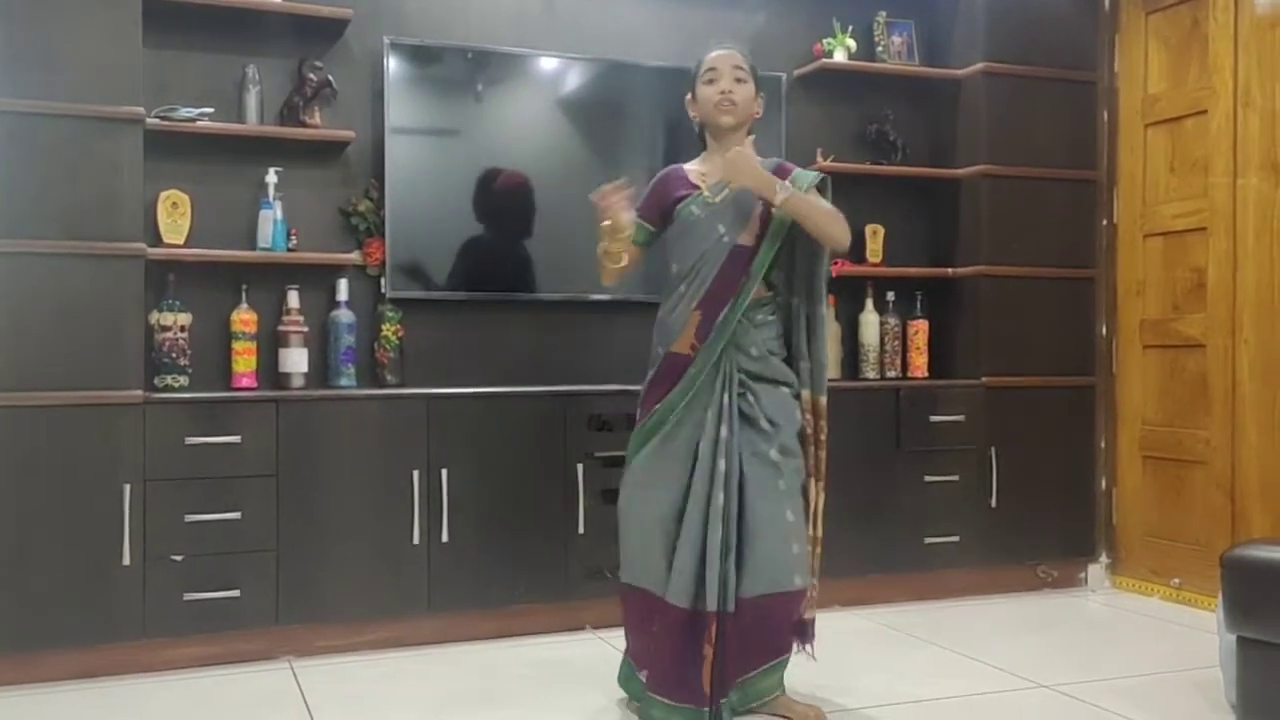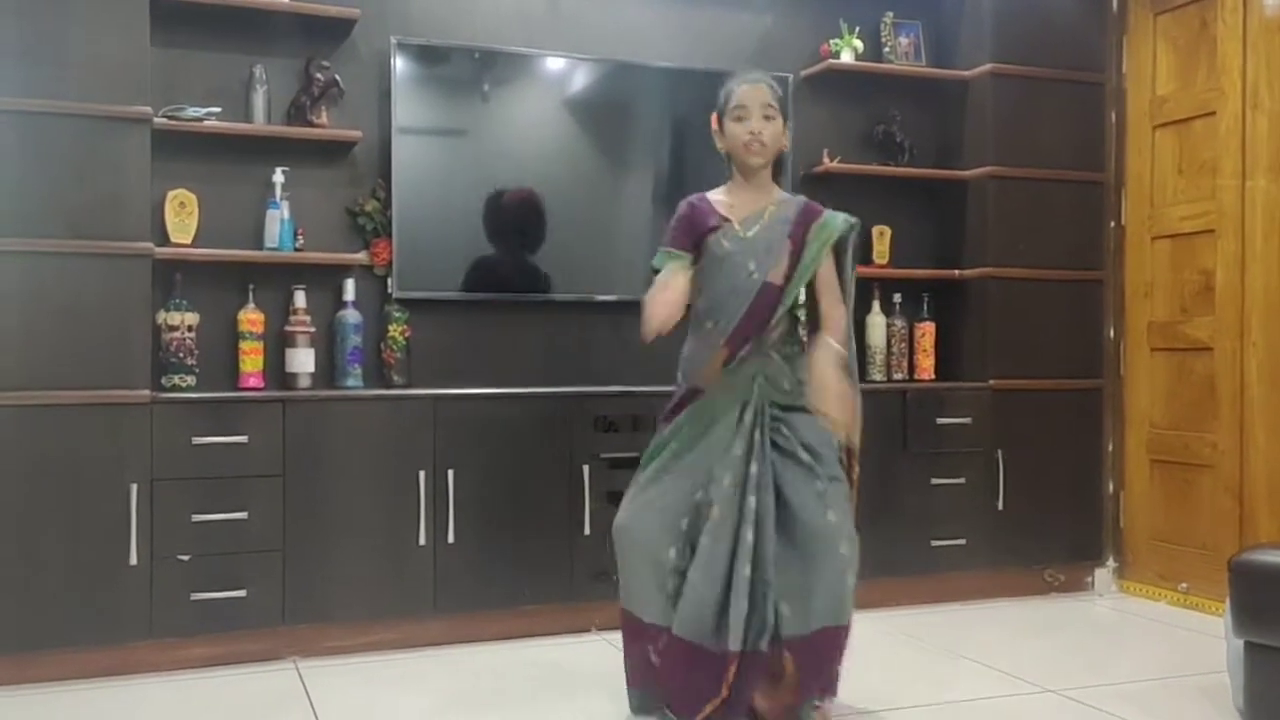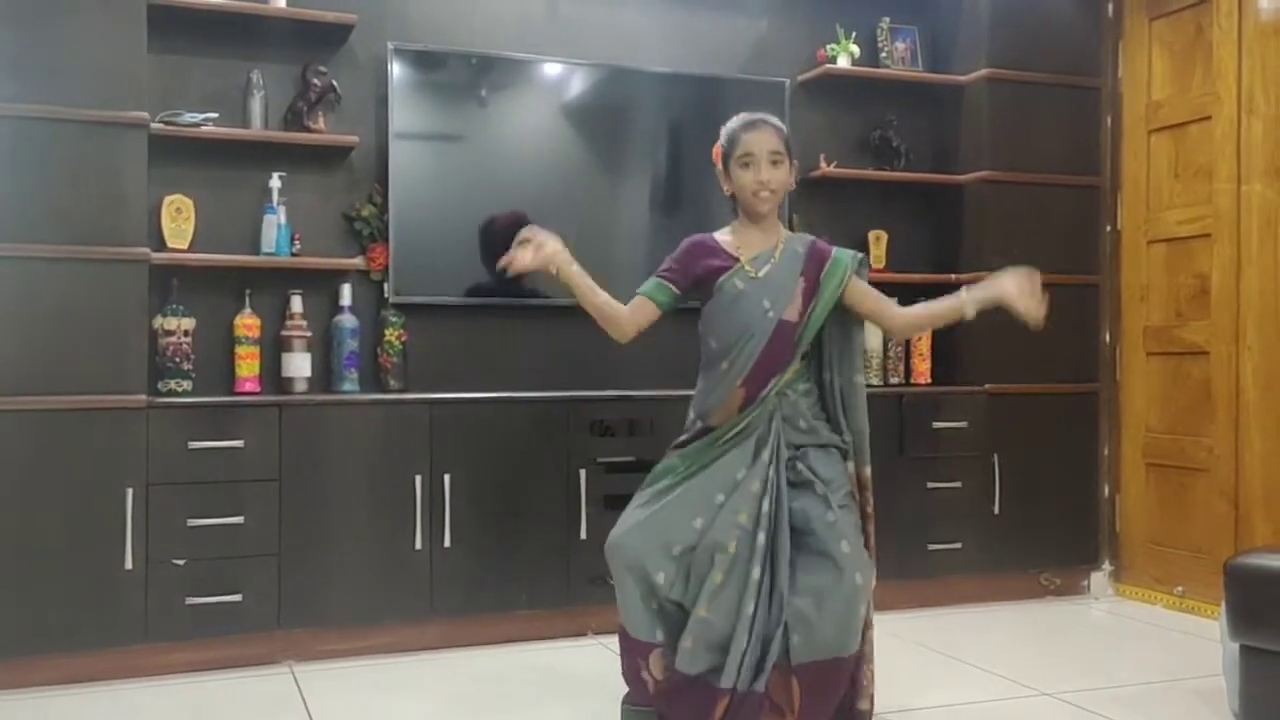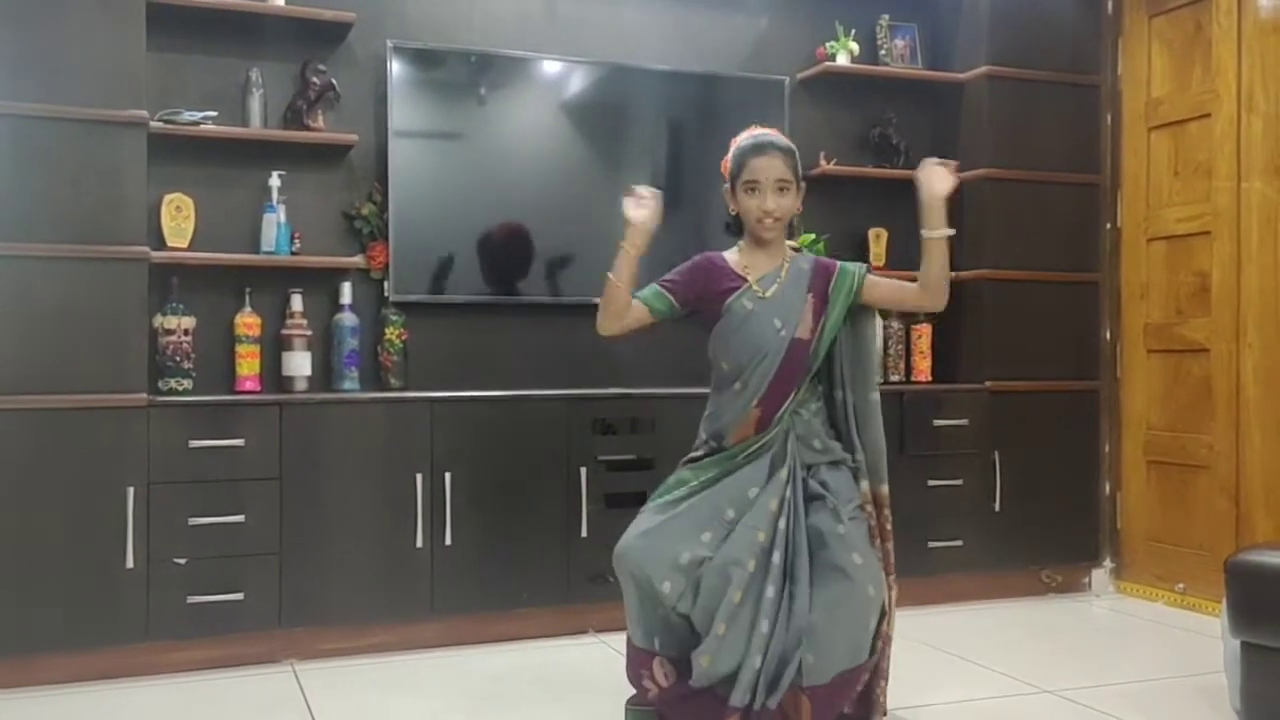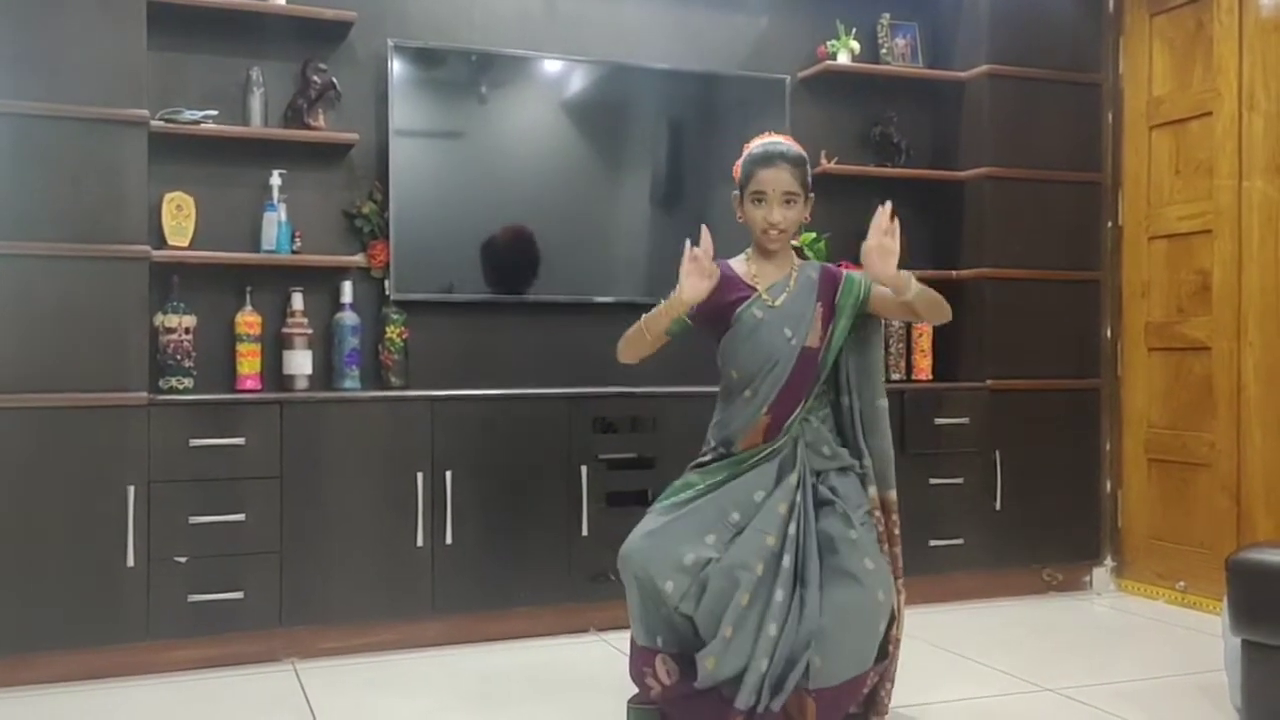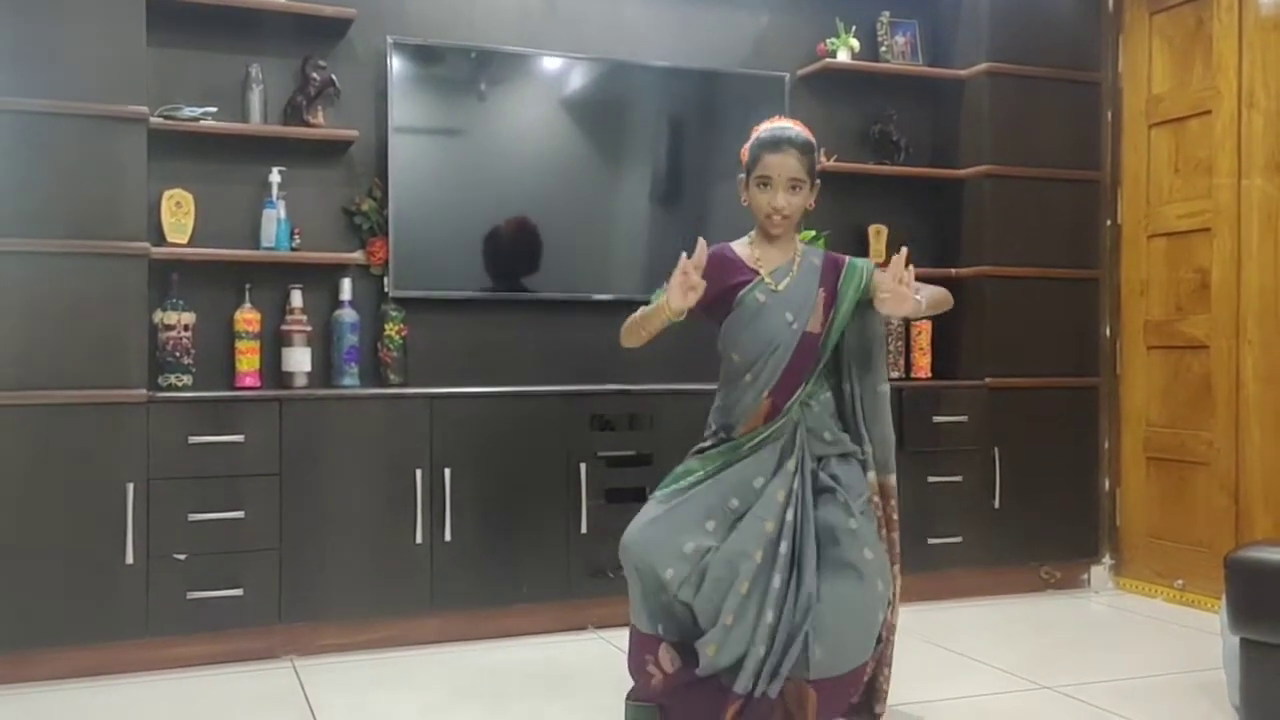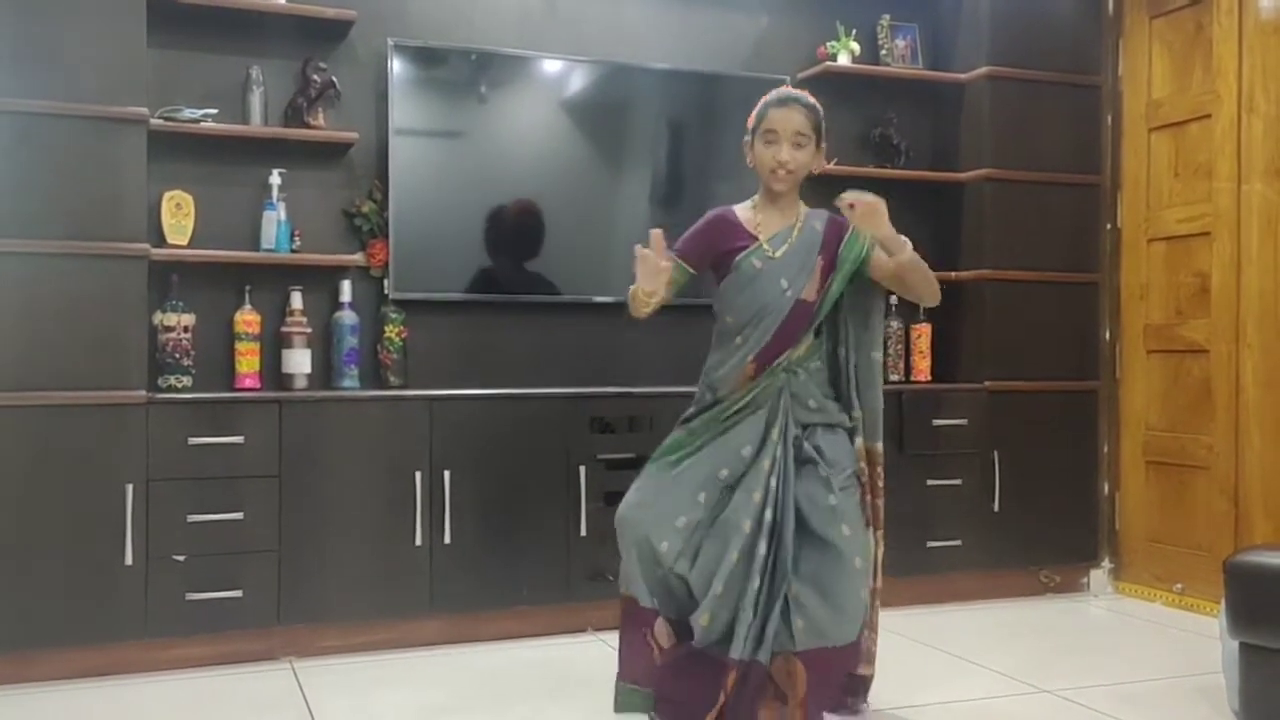
dt=0.2s
person 1, frame 1
left shoulder: (782, 177)
right shoulder: (671, 182)
left elbow: (839, 237)
right elbow: (615, 268)
left wrist: (766, 187)
right wrist: (615, 229)
left hip: (760, 371)
right hip: (685, 370)
left knee: (765, 512)
right knee: (661, 507)
person 1, frame 2
left shoulder: (809, 220)
right shoulder: (696, 213)
left elbow: (835, 315)
right elbow: (661, 304)
left wrist: (829, 366)
right wrist: (667, 297)
left hip: (787, 403)
right hip: (709, 403)
left knee: (817, 540)
right knee: (648, 527)
person 1, frame 3
left shoulder: (819, 260)
right shoulder: (701, 254)
left elbow: (900, 319)
right elbow: (625, 324)
left wrist: (983, 293)
right wrist: (562, 265)
left hip: (800, 441)
right hip: (721, 441)
left knee: (832, 574)
right knee: (637, 548)
person 1, frame 4
left shoulder: (825, 278)
right shoulder: (707, 274)
left elbow: (926, 298)
right elbow: (612, 321)
left wrist: (932, 216)
right wrist: (637, 238)
left hip: (810, 460)
right hip: (729, 461)
left knee: (852, 590)
right knee: (645, 559)
person 1, frame 5
left shoulder: (833, 287)
right shoulder: (716, 283)
left elbow: (937, 313)
right elbow: (628, 352)
left wrist: (894, 280)
right wrist: (681, 302)
left hip: (818, 467)
right hip: (737, 466)
left knee: (860, 595)
right knee: (649, 561)
person 1, frame 6
left shoulder: (836, 274)
right shoulder: (718, 266)
left elbow: (944, 299)
right elbow: (629, 336)
left wrist: (910, 302)
right wrist: (671, 306)
left hip: (819, 456)
right hip: (738, 453)
left knee: (856, 587)
right knee: (651, 551)
person 1, frame 7
left shoulder: (838, 236)
right shoulder: (720, 229)
left elbow: (928, 293)
right elbow: (638, 307)
left wrist: (892, 243)
right wrist: (650, 284)
left hip: (810, 424)
right hip: (727, 419)
left knee: (830, 565)
right knee: (649, 523)
